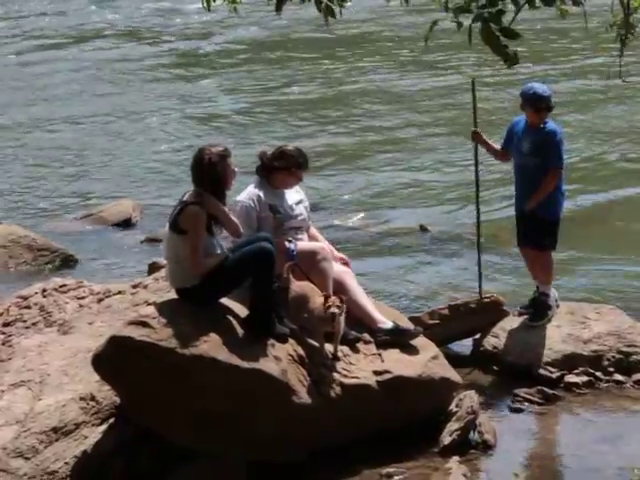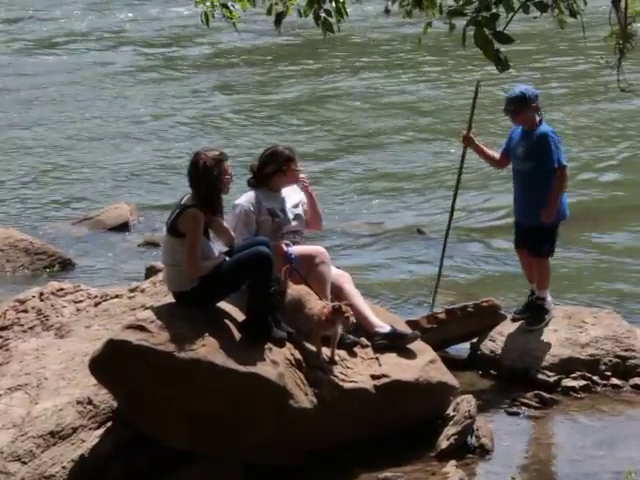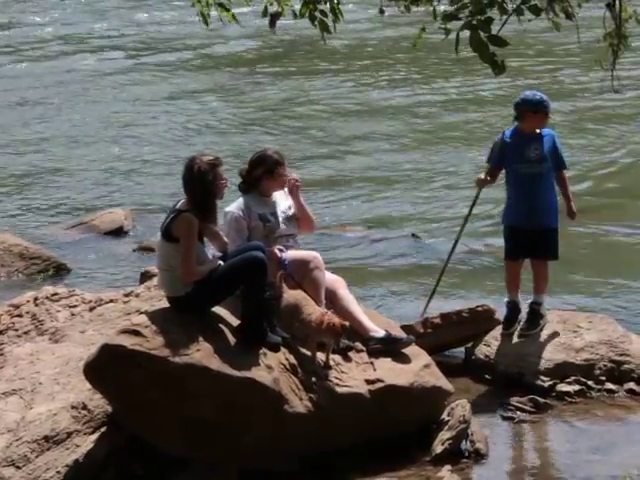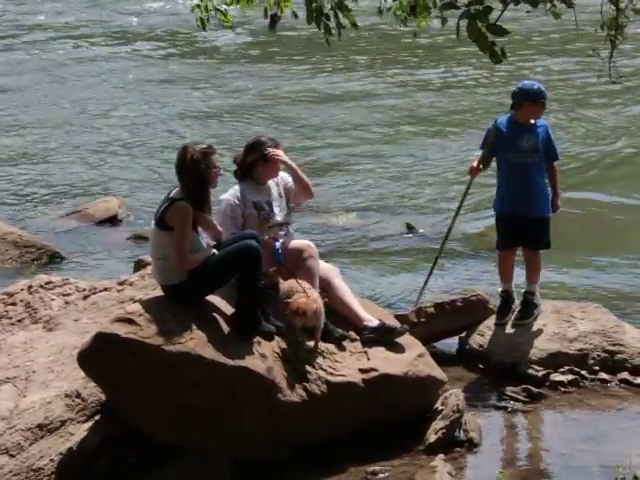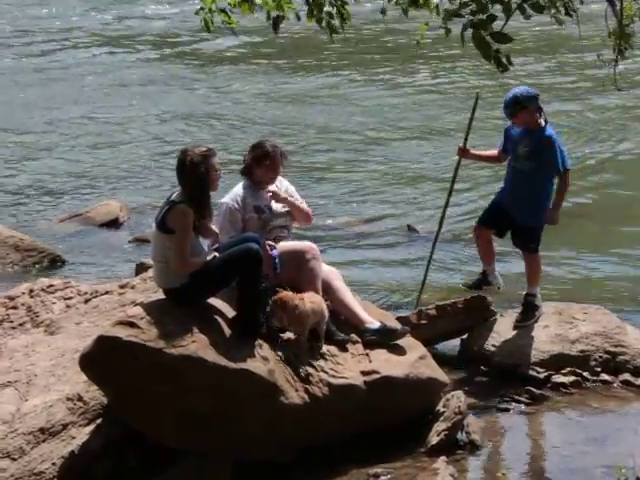
dt=1s
person 1, frame 1
left shoulder: (552, 133)
right shoulder: (516, 126)
left elbow: (555, 174)
right elbow: (505, 155)
left wrist: (534, 200)
right wrist: (484, 142)
left hip: (546, 204)
right hip: (524, 202)
left knee: (541, 252)
right knee: (526, 249)
left ankle: (547, 298)
right ankle: (541, 292)
person 1, frame 2
left shoulder: (546, 135)
right shoulder: (516, 133)
left elbow: (562, 173)
right elbow: (500, 163)
left wrist: (552, 206)
right wrist: (474, 146)
left hip: (543, 211)
right hip: (523, 209)
left knee: (539, 257)
right knee: (523, 252)
left ankle: (544, 303)
right ankle: (535, 295)
person 1, frame 3
left shoulder: (549, 137)
right shoulder: (506, 140)
left elbow: (559, 172)
right elbow: (493, 173)
left wrist: (569, 201)
right wrist: (483, 180)
left hip: (545, 215)
right hip: (516, 216)
left knee: (540, 262)
right knee: (512, 263)
left ankle: (537, 309)
right ankle: (513, 306)
person 1, frame 4
left shoulder: (543, 128)
right shoulder: (500, 128)
left elbow: (551, 164)
right elbow: (486, 158)
left wrist: (555, 194)
right wrist: (477, 166)
left hip: (537, 204)
right hip: (507, 205)
left knee: (532, 252)
right knee: (505, 252)
left ankle: (531, 298)
right ankle: (507, 296)
person 1, frame 5
left shoulder: (548, 139)
right shoulder: (512, 131)
left elbow: (564, 175)
right elbow: (502, 156)
left wrist: (555, 208)
right wrist: (471, 154)
left hip: (532, 207)
right hip: (507, 198)
left knee: (530, 253)
right knee: (481, 230)
left ankle: (533, 300)
right ankle: (490, 276)
person 2, frame 1
left shoulder: (295, 192)
right shoulder: (250, 200)
left elbow: (307, 228)
left wrist: (333, 252)
left hip: (304, 259)
left knee: (344, 274)
right knee: (320, 252)
left ankle: (381, 325)
person 2, frame 2
left shoulder: (292, 192)
right shoulder: (248, 204)
left elbow: (315, 225)
left wrist: (310, 196)
left hip: (303, 262)
left knee: (342, 278)
right knee: (319, 254)
left ankle: (378, 329)
person 2, frame 3
left shoulder: (283, 196)
right shoulder: (239, 210)
left elbow: (309, 228)
left wrist: (297, 198)
right wrist: (265, 253)
left hip: (296, 266)
left knee: (336, 283)
right knee: (313, 259)
left ankle: (373, 334)
person 2, frame 4
left shoulder: (279, 181)
right shoulder: (234, 198)
left elbow: (308, 194)
left wrist: (289, 164)
left hip: (290, 255)
left knee: (330, 272)
right knee: (307, 248)
left ankle: (367, 323)
person 2, frame 5
left shoulder: (281, 185)
right shoulder: (234, 201)
left elbow: (307, 218)
left wrist: (288, 200)
left hip: (289, 258)
left knee: (331, 275)
right knee: (309, 250)
left ankle: (368, 325)
person 3, frame 1
left shoulder: (201, 199)
right shoulder: (195, 211)
left elbow: (237, 232)
right elbow: (196, 266)
left wrist: (220, 211)
right wrist: (224, 256)
left hip: (200, 277)
right hip: (194, 287)
left knee: (264, 240)
right knee: (264, 253)
left ankle: (269, 313)
right ankle: (260, 322)
person 3, frame 2
left shoulder: (197, 202)
right shoulder: (194, 213)
left elbow: (230, 241)
right elbow: (193, 268)
left wrist: (216, 221)
right wrist: (220, 259)
left hip: (197, 280)
right hip: (191, 290)
left knee: (262, 243)
right knee: (261, 257)
left ankle: (268, 317)
right ankle: (257, 325)
person 3, frame 3
left shoulder: (191, 207)
right shoulder: (188, 218)
left elbow: (223, 246)
right elbow: (188, 274)
right wrist: (215, 263)
left hip: (191, 285)
right hip: (186, 295)
left knee: (256, 248)
right knee: (256, 262)
left ankle: (264, 322)
right ankle: (252, 331)
person 3, frame 4
left shoulder: (184, 195)
right shoulder: (182, 207)
left elbow: (217, 235)
right elbow: (182, 262)
right wrist: (210, 253)
left hip: (185, 274)
right hip: (179, 284)
left knee: (251, 237)
right knee: (250, 251)
left ankle: (259, 311)
right ankle: (248, 320)
person 3, frame 5
left shoulder: (184, 198)
right shoulder: (182, 210)
left elbow: (212, 236)
right elbow: (182, 265)
right wrist: (211, 256)
left hip: (185, 278)
right hip: (181, 287)
left knee: (252, 240)
right knee: (251, 253)
left ankle: (260, 313)
right ankle: (250, 323)
